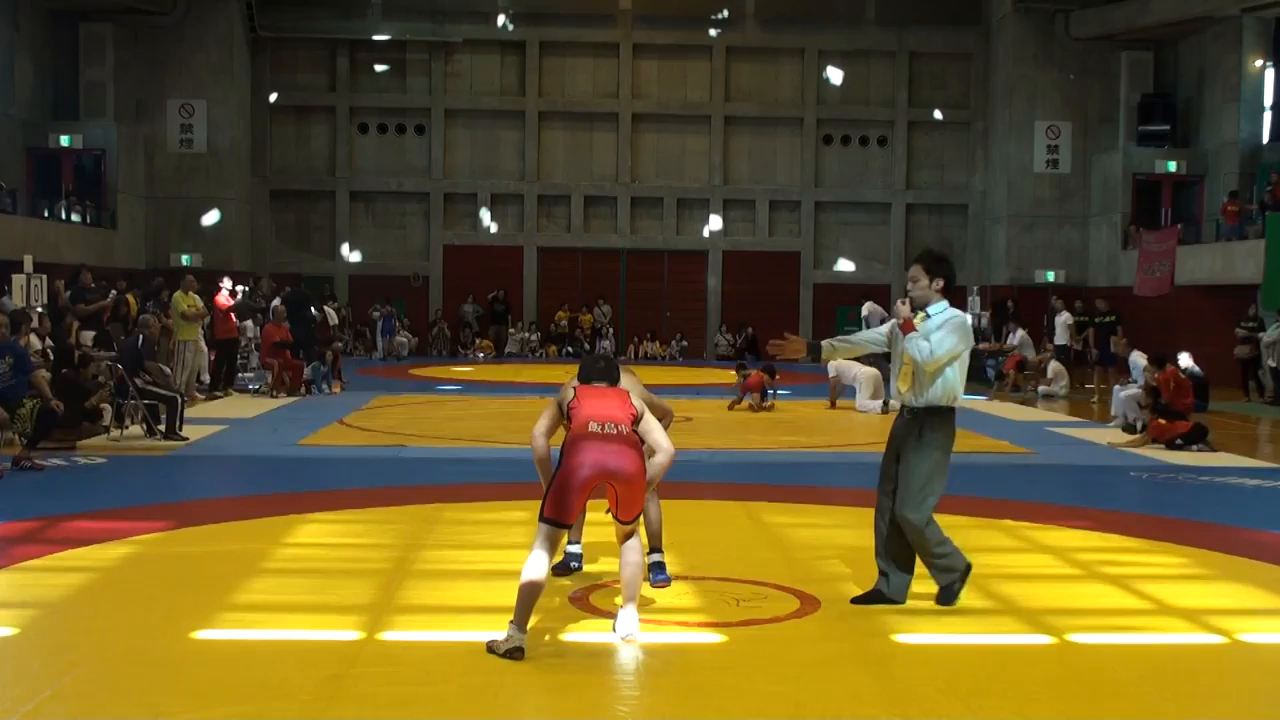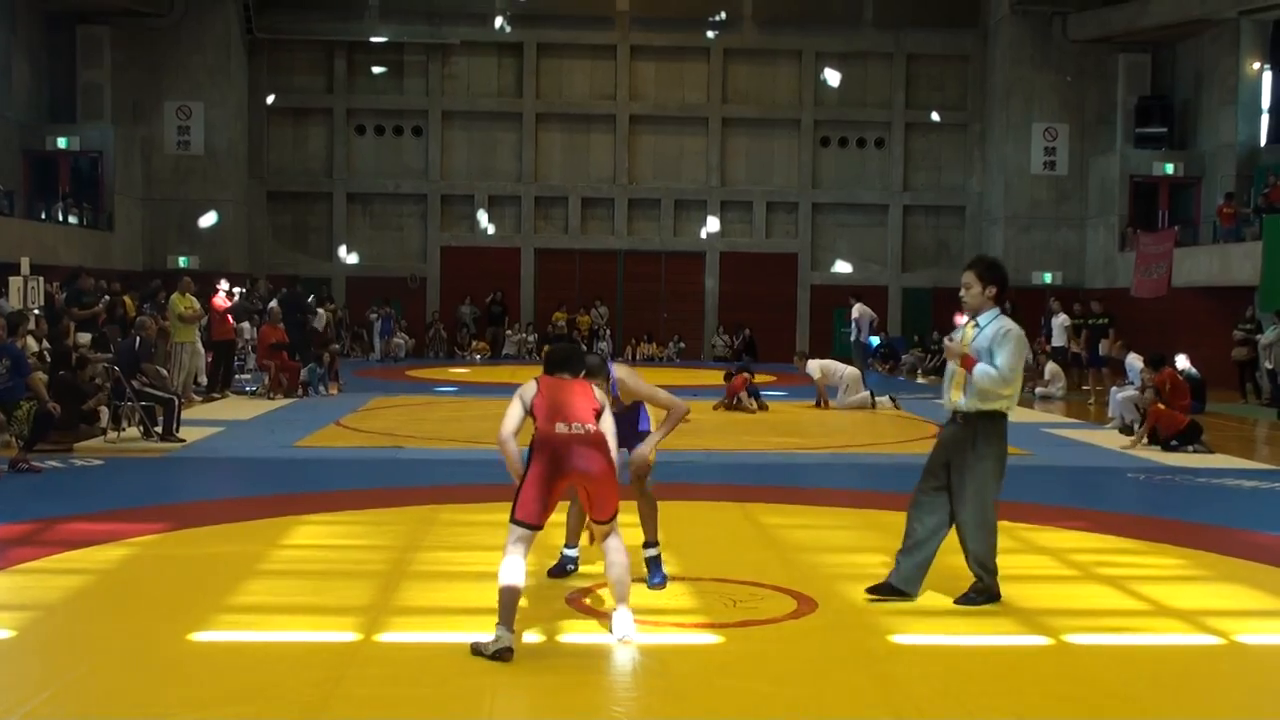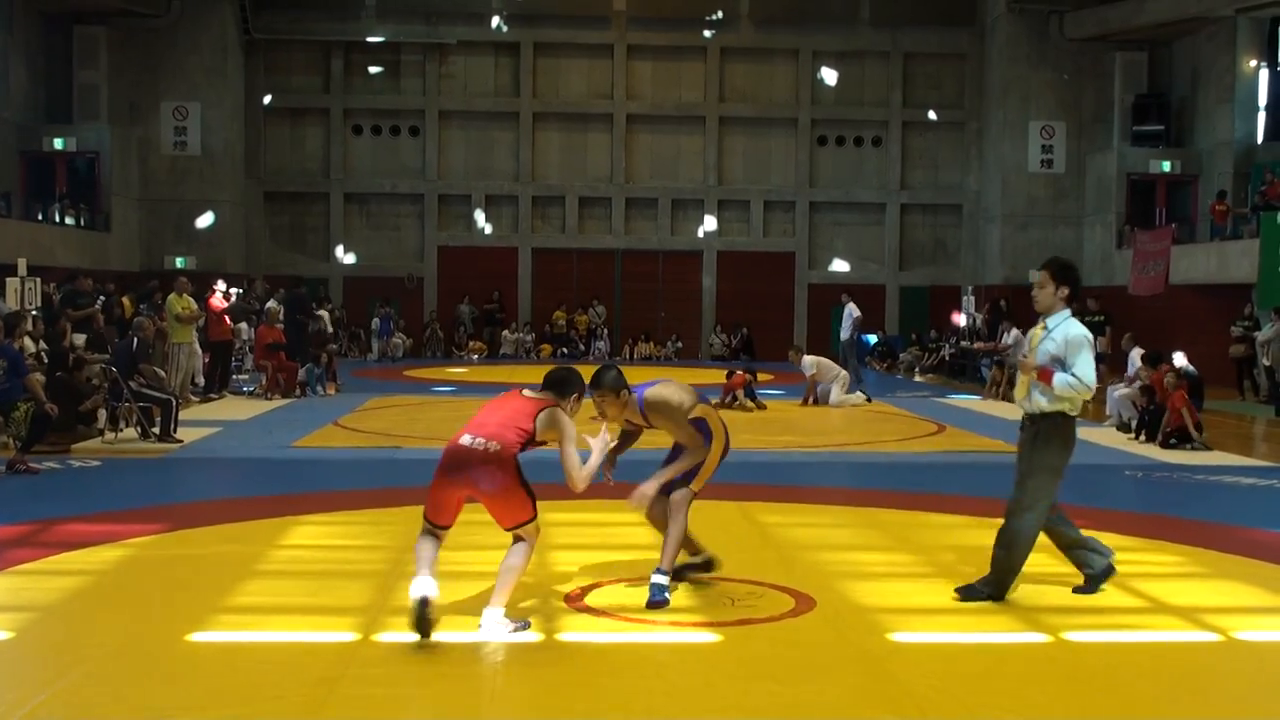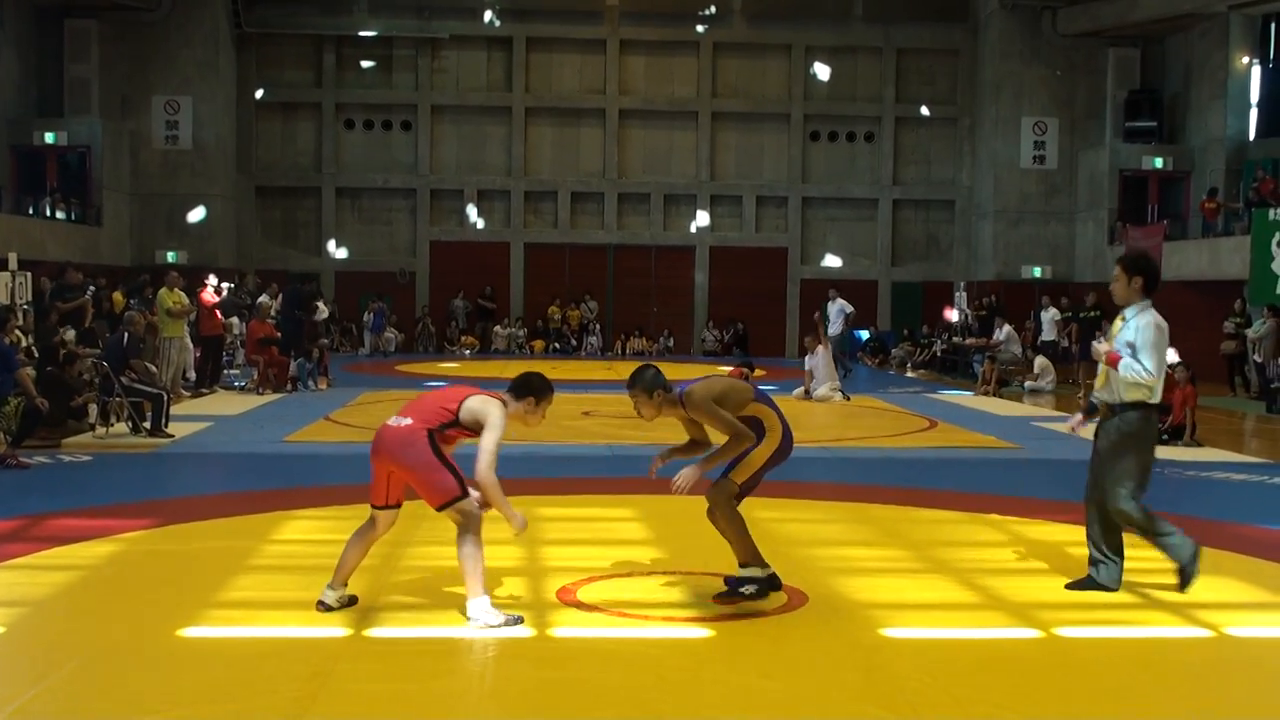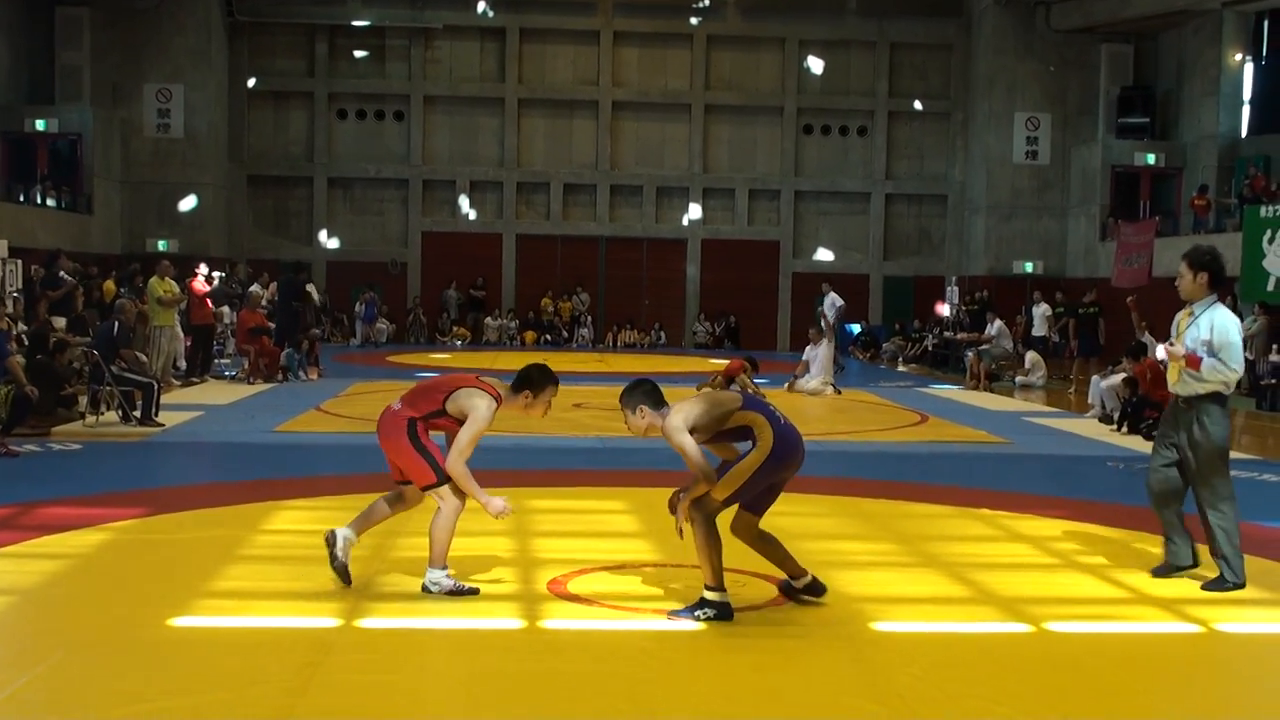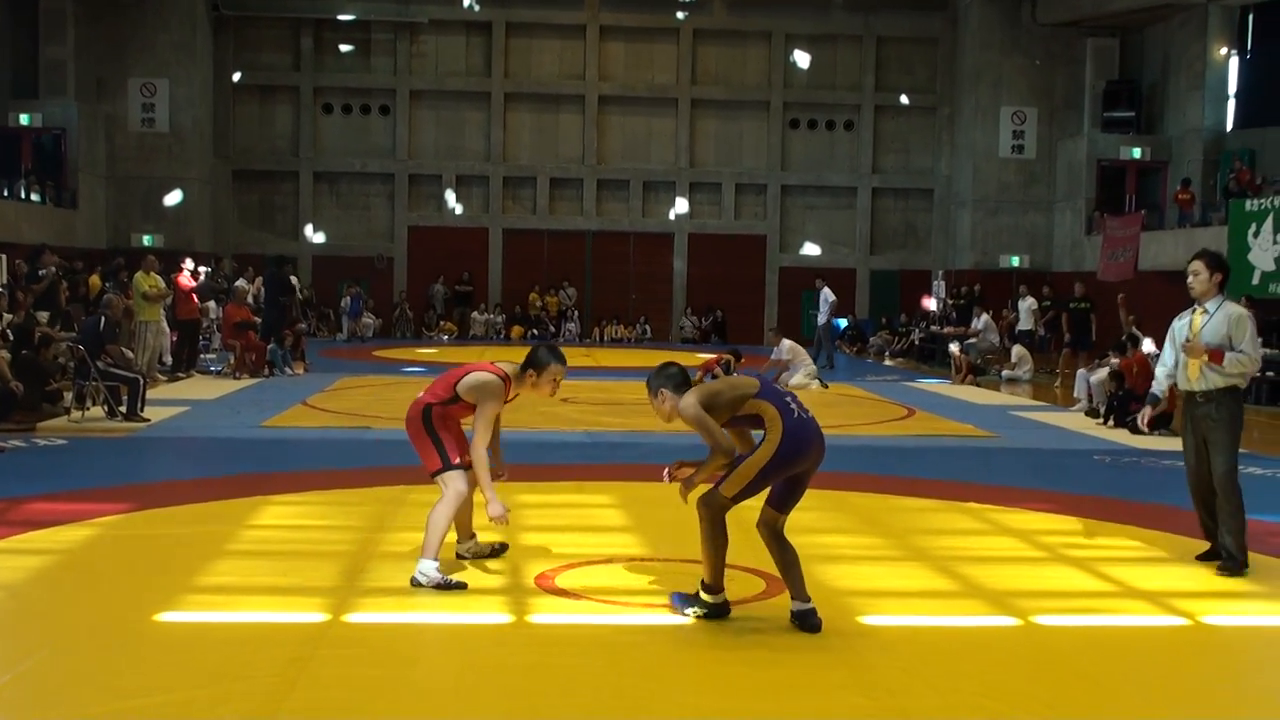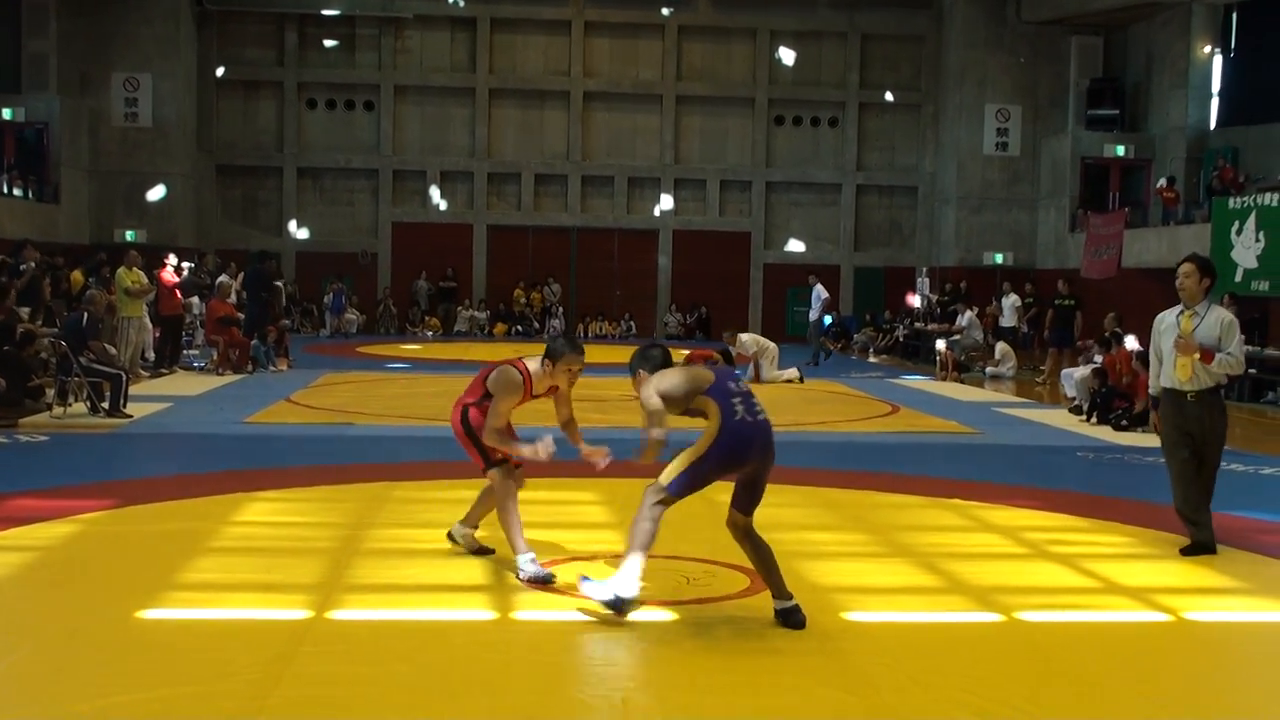
dt=0.4s
person 1, frame 1
left shoulder: (956, 322)
right shoulder: (903, 323)
left elbow: (927, 359)
right elbow: (861, 342)
left wrist: (907, 324)
right wrist: (810, 349)
left hip: (934, 423)
right hip: (906, 419)
left knee: (911, 510)
right knee: (888, 506)
left ankle: (952, 569)
right ankle: (891, 586)
person 1, frame 2
left shoulder: (1007, 333)
right shoulder: (962, 330)
left elbow: (1006, 383)
left wrist: (965, 360)
left hip: (986, 428)
right hip: (957, 424)
left knee: (973, 512)
right knee: (927, 501)
left ankle: (985, 585)
right ankle: (903, 580)
person 1, frame 3
left shoulder: (1075, 334)
right shoulder: (1036, 332)
left elbow: (1084, 386)
left wrist: (1041, 372)
left hip: (1055, 429)
right hip: (1033, 426)
left knee: (1023, 508)
right knee: (1039, 507)
left ankle: (995, 584)
right ankle: (1097, 560)
person 1, frame 4
left shoulder: (1149, 323)
right shoulder: (1122, 323)
left elbow: (1149, 376)
left wrist: (1110, 358)
right wrist: (1087, 410)
left hip: (1133, 420)
right hip: (1112, 418)
left knee: (1122, 500)
right knee: (1097, 497)
left ankle: (1181, 549)
right ankle: (1103, 572)
person 1, frame 5
left shoulder: (1223, 320)
right shoulder: (1182, 319)
left elbow: (1232, 370)
left wrist: (1188, 358)
left hip: (1208, 412)
right hip: (1178, 409)
left knee: (1214, 492)
right knee: (1160, 483)
left ankle: (1231, 572)
right ankle: (1179, 554)
person 1, frame 6
left shoulder: (1236, 316)
right shoulder: (1181, 322)
left elbow: (1252, 362)
right elbow: (1166, 365)
left wrist: (1209, 354)
right wrist: (1152, 402)
left hip: (1223, 404)
right hip: (1192, 404)
left knee: (1224, 477)
right knee: (1198, 478)
left ankle: (1234, 553)
right ankle: (1219, 543)
person 1, frame 7
left shoulder: (1224, 320)
right shoulder: (1163, 320)
left elbow: (1237, 363)
left wrist: (1201, 353)
right wrist: (1154, 404)
left hip: (1208, 402)
right hip: (1173, 402)
left knee: (1206, 469)
right knee: (1181, 471)
left ankle: (1201, 531)
right ankle: (1200, 536)
person 2, frame 1
left shoulder: (568, 394)
right shoulder: (632, 400)
left elbow: (539, 437)
right elbow: (666, 450)
left wrist: (549, 485)
right wrist: (640, 489)
left hip: (581, 451)
right hip: (627, 455)
left knee: (544, 545)
right knee: (628, 534)
left ankle: (516, 635)
right ankle: (628, 617)
person 2, frame 2
left shoulder: (530, 388)
right shoulder: (596, 395)
left elbow: (505, 439)
right elbow: (610, 455)
left wrist: (523, 481)
right wrist: (590, 495)
left hip: (548, 451)
right hip: (594, 455)
left knee: (516, 546)
right knee: (609, 533)
left ankle: (503, 636)
right ankle: (623, 617)
person 2, frame 3
left shoulder: (513, 396)
right shoulder: (559, 419)
right elbow: (577, 483)
right wrist: (599, 451)
left hip: (454, 457)
right hip: (494, 467)
left knee: (432, 533)
right knee: (527, 535)
left ankle: (423, 588)
right ankle: (493, 616)
person 2, frame 4
left shoulder: (479, 400)
right shoulder: (497, 411)
right elbow: (483, 475)
left wrist: (467, 492)
right wrist: (511, 514)
left hip: (385, 439)
right hip: (413, 441)
left knee: (379, 522)
right knee: (470, 517)
left ankle: (333, 593)
right ankle: (479, 609)
person 2, frame 5
left shoulder: (493, 388)
right shoulder: (486, 406)
right elbow: (453, 463)
right wrist: (486, 500)
left hip: (394, 420)
right hip: (404, 428)
left knee: (410, 495)
right knee: (452, 500)
left ankle: (343, 537)
right ankle: (435, 578)
person 2, frame 6
left shoulder: (517, 379)
right shoulder: (494, 388)
left elbow: (492, 416)
right elbow: (477, 449)
left wrist: (497, 457)
right wrist: (492, 500)
left hip: (442, 415)
right hip: (427, 415)
left knee: (472, 478)
right knee: (457, 489)
left ankle: (467, 544)
right ankle: (426, 571)
person 2, frame 7
left shoulder: (560, 378)
right shoulder: (514, 380)
left elbow: (566, 420)
right elbow: (489, 435)
left wrist: (583, 448)
right wrist: (528, 451)
left hip: (496, 414)
right hip: (471, 415)
left knee: (501, 482)
right knee: (508, 481)
left ankle: (463, 532)
right ankle: (525, 563)
person 3, frame 1
left shoulder: (632, 393)
right shoulder: (570, 392)
left elbow: (667, 415)
left wrist: (646, 453)
left ankle: (656, 560)
right ankle: (573, 553)
person 3, frame 2
left shoulder: (626, 383)
left elbow: (682, 407)
left wrist: (651, 443)
left hip: (634, 414)
left knee: (638, 478)
left ankle: (653, 555)
right ankle: (570, 554)
person 3, frame 3
left shoulder: (654, 404)
right shoulder: (621, 408)
left elbow: (694, 450)
right elbow: (634, 429)
left wrist: (656, 481)
right wrist: (612, 454)
left hip: (710, 434)
right hip: (688, 434)
left knee: (678, 503)
right knee: (655, 510)
left ankle: (660, 581)
right ankle: (699, 558)
person 3, frame 4
left shoulder: (694, 402)
right shoulder: (681, 405)
left elbow: (745, 437)
right elbow: (702, 443)
left wrist: (700, 468)
right wrist: (669, 454)
left hip: (772, 432)
right hip: (768, 433)
left knee: (717, 495)
right knee: (718, 511)
left ankle: (751, 577)
right ankle: (762, 574)
person 3, frame 5
left shoulder: (671, 424)
right shoulder: (689, 416)
left elbow: (706, 477)
right elbow: (732, 459)
left wrist: (684, 500)
right wrist: (689, 493)
left hip: (772, 443)
right hip: (790, 444)
left knee: (699, 511)
right knee: (744, 526)
left ankle: (715, 600)
right ankle: (803, 582)
person 3, frame 6
left shoulder: (687, 404)
right shoulder: (719, 398)
left elbow: (725, 450)
right elbow: (748, 453)
left wrist: (696, 478)
right wrist: (701, 468)
left hip: (786, 437)
right hip: (812, 439)
left knee: (711, 505)
right knee: (770, 526)
left ankle: (710, 598)
right ankle: (803, 609)
person 3, frame 7
left shoulder: (653, 385)
right shoulder: (709, 375)
left elbow: (656, 434)
left wrist: (647, 455)
left hip: (730, 438)
right hip: (762, 442)
left knee: (654, 500)
right knee: (741, 526)
left ankle: (622, 588)
right ankle: (787, 606)
